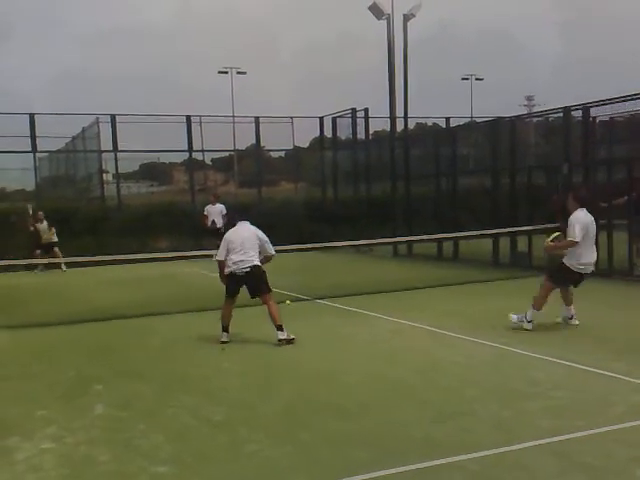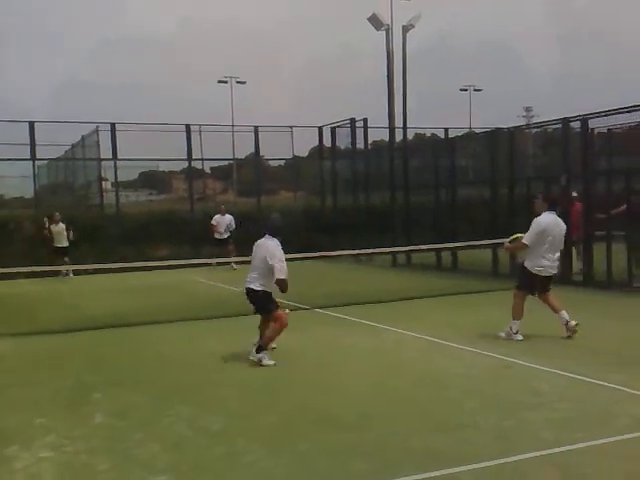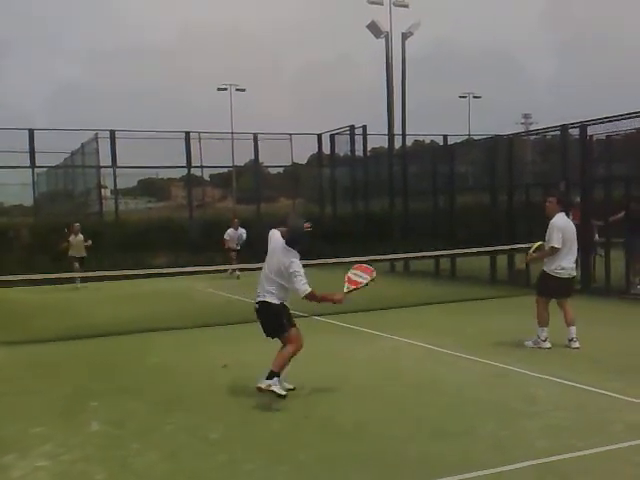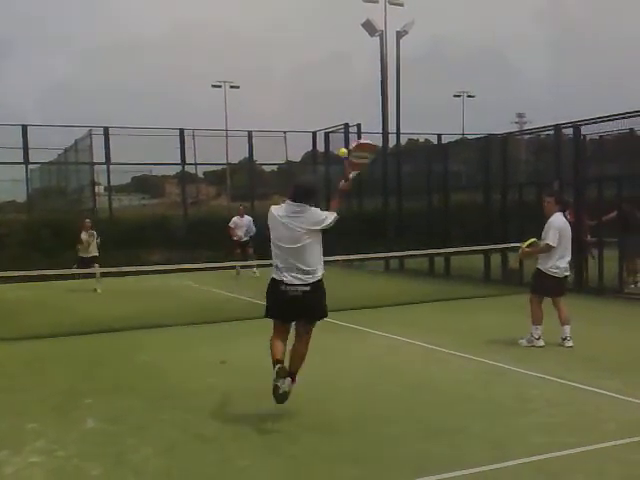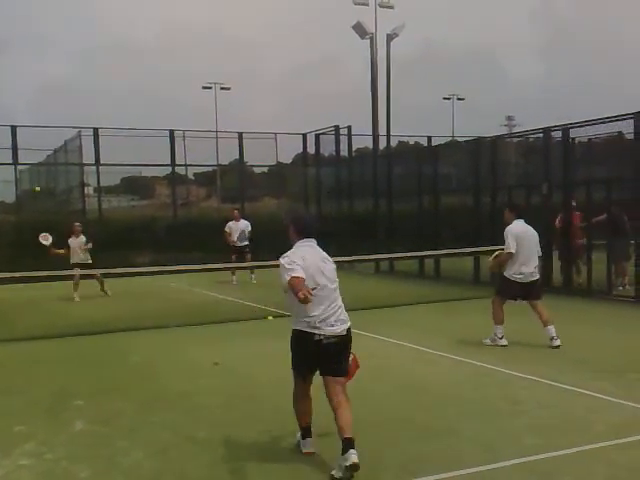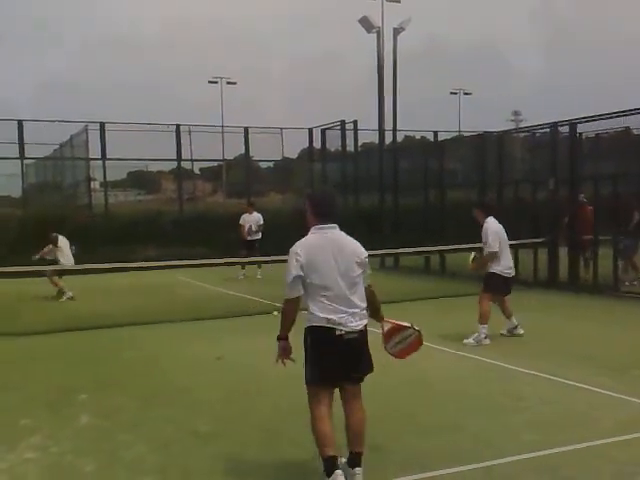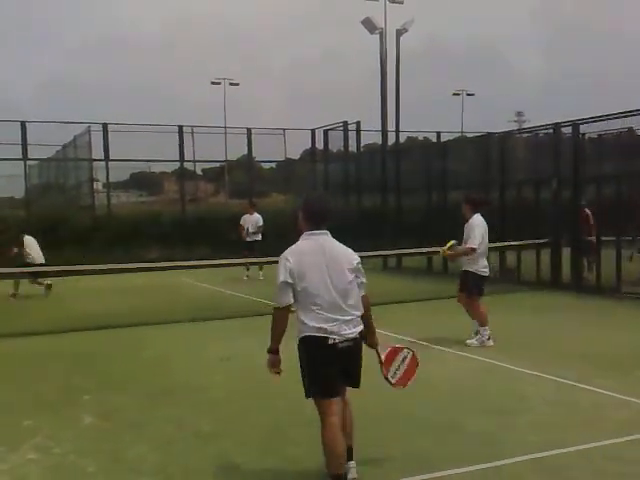
dt=0.5s
person 1, frame 1
left shoulder: (228, 234)
right shoulder: (257, 232)
left elbow: (220, 259)
right elbow: (270, 255)
left wrist: (222, 275)
left hip: (233, 271)
right hip: (252, 268)
left knee: (229, 301)
right knee: (269, 300)
left ankle: (225, 334)
right ankle: (281, 333)
person 1, frame 2
left shoulder: (259, 243)
right shoulder: (276, 250)
right elbow: (280, 280)
right wrist: (284, 288)
left hip: (254, 287)
right hip: (259, 291)
left knee: (269, 317)
right knee: (282, 320)
left ankle: (263, 341)
right ankle: (258, 353)
person 1, frame 3
left shoulder: (276, 243)
right shoulder: (293, 265)
left elbow: (275, 231)
right elbow: (307, 294)
left wrist: (291, 229)
right wrist: (333, 298)
left hip: (264, 303)
right hip: (272, 305)
left knee: (289, 343)
right knee: (295, 343)
left ankle: (274, 380)
right ankle: (270, 380)
person 1, frame 4
left shoulder: (275, 213)
right shoulder: (316, 217)
right elbow: (333, 214)
right wrist: (341, 192)
left hip: (281, 285)
right hip: (310, 287)
left knee: (279, 335)
right knee: (303, 338)
left ankle: (279, 369)
right ankle: (289, 379)
person 1, frame 5
left shoulder: (292, 257)
right shoulder: (325, 258)
left elbow: (295, 281)
left wrist: (300, 292)
left hip: (308, 333)
right hip: (339, 331)
left knee: (301, 386)
right knee: (338, 395)
left ankle: (306, 439)
right ankle: (349, 452)
person 1, frame 6
left shoulder: (301, 249)
right shoulder: (355, 246)
left elbow: (292, 300)
right elbow: (366, 289)
left wrist: (283, 338)
right wrist: (376, 313)
left hip: (323, 332)
right hip: (356, 331)
left knee: (320, 405)
right knee: (353, 400)
person 1, frame 7
left shoulder: (291, 256)
right shoulder: (348, 253)
left elbow: (282, 309)
right elbow: (363, 301)
left wrist: (273, 350)
right wrist: (370, 333)
left hip: (317, 341)
right hip: (350, 338)
left knee: (330, 415)
right knee: (341, 402)
person 2, frame 1
left shoulder: (576, 218)
right shoulder: (589, 218)
left elbow: (573, 241)
left wrist: (553, 246)
right wrist: (560, 248)
left hip: (573, 264)
right hip: (586, 266)
left knee: (545, 287)
right knee: (564, 286)
left ankle: (527, 320)
right ankle: (570, 316)
person 2, frame 2
left shoulder: (539, 221)
right shoulder: (561, 224)
left elbow: (525, 244)
right elbow: (559, 247)
left wrist: (510, 247)
left hip: (533, 267)
right hip: (550, 268)
left knee: (518, 295)
right knee: (545, 295)
left ankle: (514, 331)
right ankle: (567, 322)
person 2, frame 3
left shoulder: (555, 222)
right shoulder: (569, 223)
left elbow: (554, 248)
left wrist: (536, 257)
right wrist: (542, 253)
left hip: (553, 271)
right hip: (568, 271)
left knee: (541, 302)
right knee: (564, 303)
left ankle: (542, 339)
right ankle: (573, 339)
person 2, frame 4
left shoulder: (553, 221)
right shoulder: (564, 222)
left elbow: (549, 246)
left wrist: (530, 252)
right wrist: (536, 248)
left hip: (547, 270)
right hip: (561, 270)
left knee: (535, 300)
right knee: (558, 302)
left ankle: (536, 337)
right ankle: (567, 337)
person 2, frame 5
left shoulder: (510, 229)
right shoulder: (532, 230)
left elbow: (509, 254)
right elbow: (537, 253)
left wrist: (497, 264)
left hip: (513, 276)
right hip: (532, 276)
left knee: (497, 302)
right knee: (537, 306)
left ankle: (499, 337)
right ankle: (554, 337)
person 2, frame 6
left shoulder: (489, 226)
right shoulder: (492, 225)
left elbow: (492, 253)
left wrist: (478, 265)
right wrist: (481, 261)
left hip: (498, 270)
right hip: (505, 269)
left knee: (484, 298)
right knee: (500, 299)
left ankle: (482, 336)
right ankle: (514, 327)
person 2, frame 7
left shoulder: (476, 223)
right shoulder: (474, 222)
left elbow: (471, 249)
left wrist: (453, 255)
right wrist: (457, 250)
left hip: (475, 269)
right hip: (470, 268)
left knee: (475, 301)
right knee: (463, 298)
left ankle: (485, 337)
right ankle: (480, 329)
